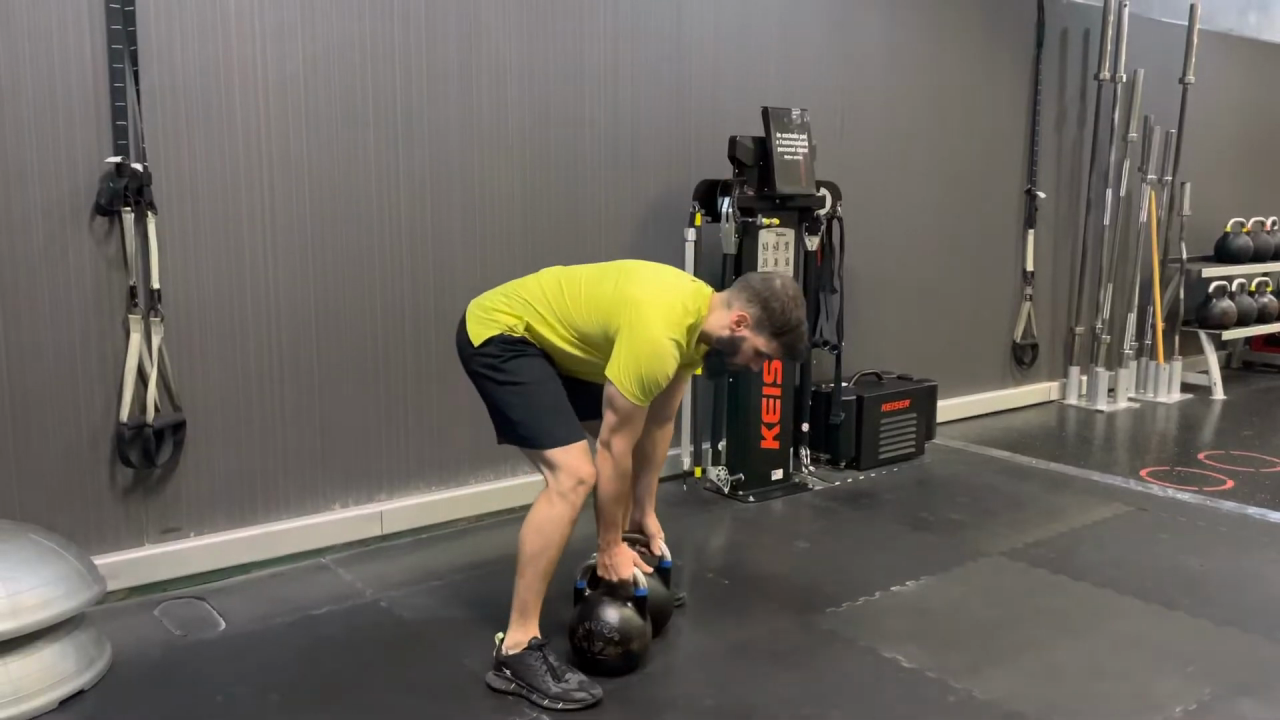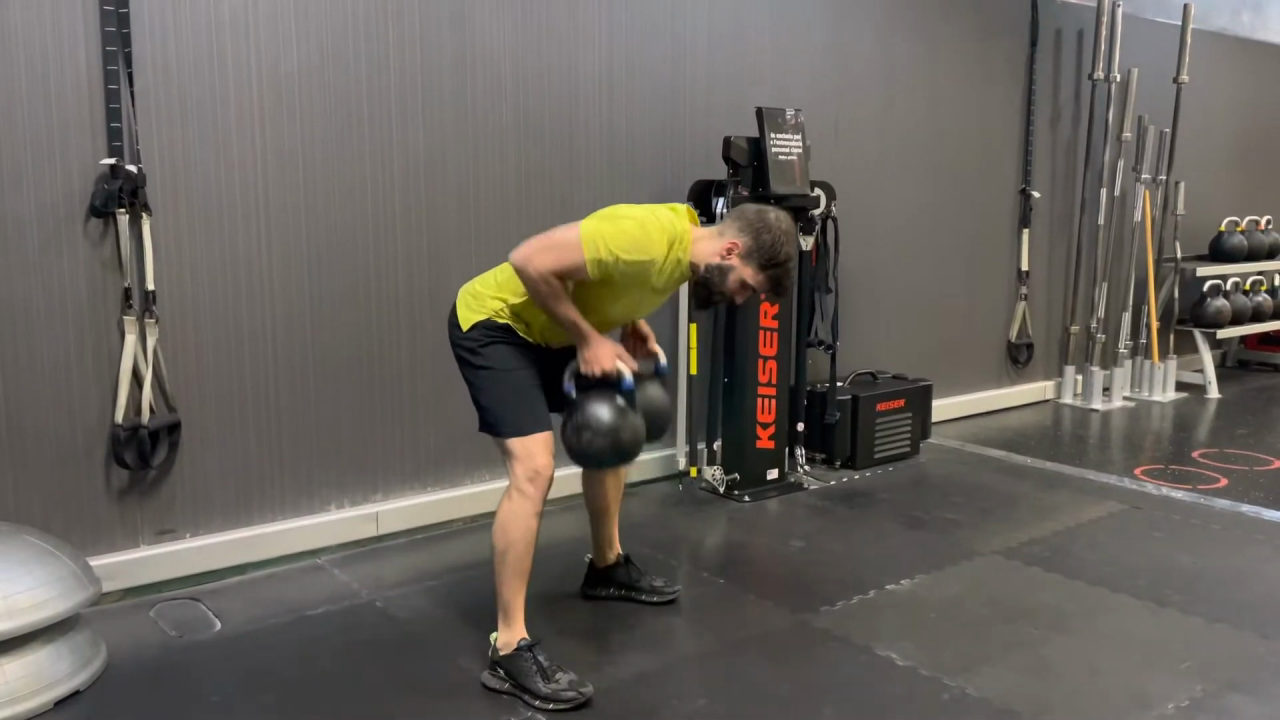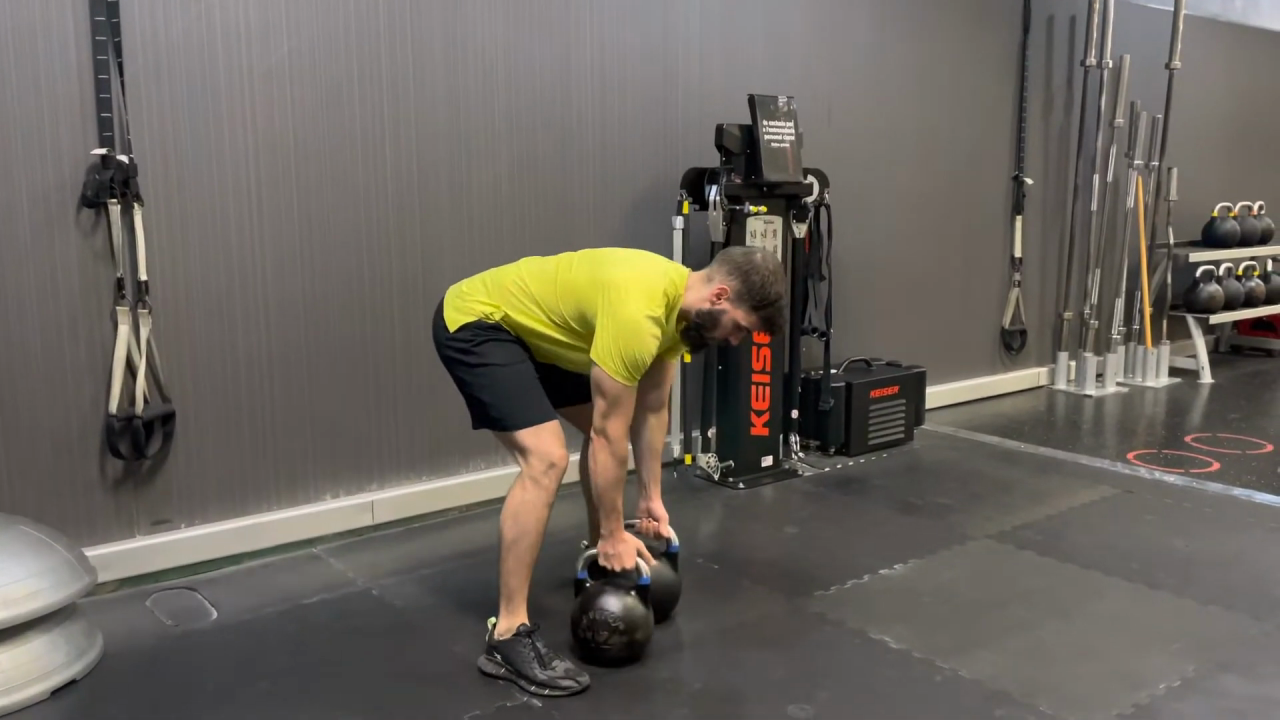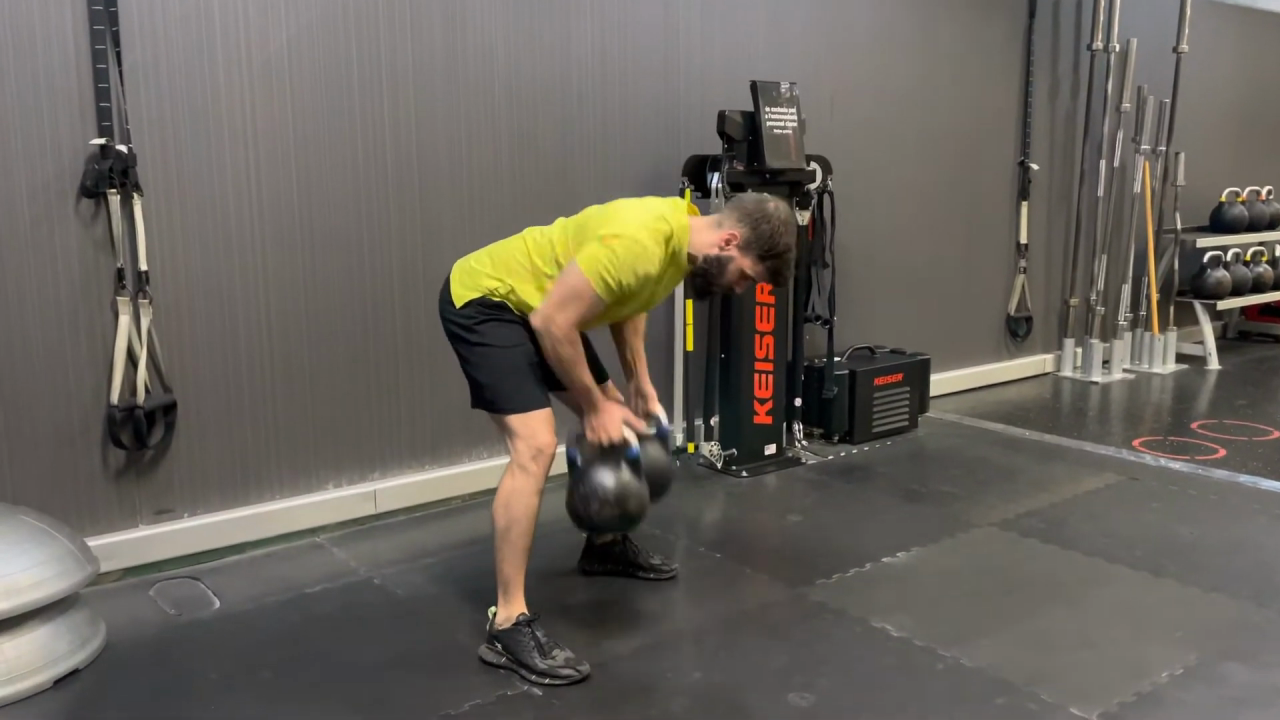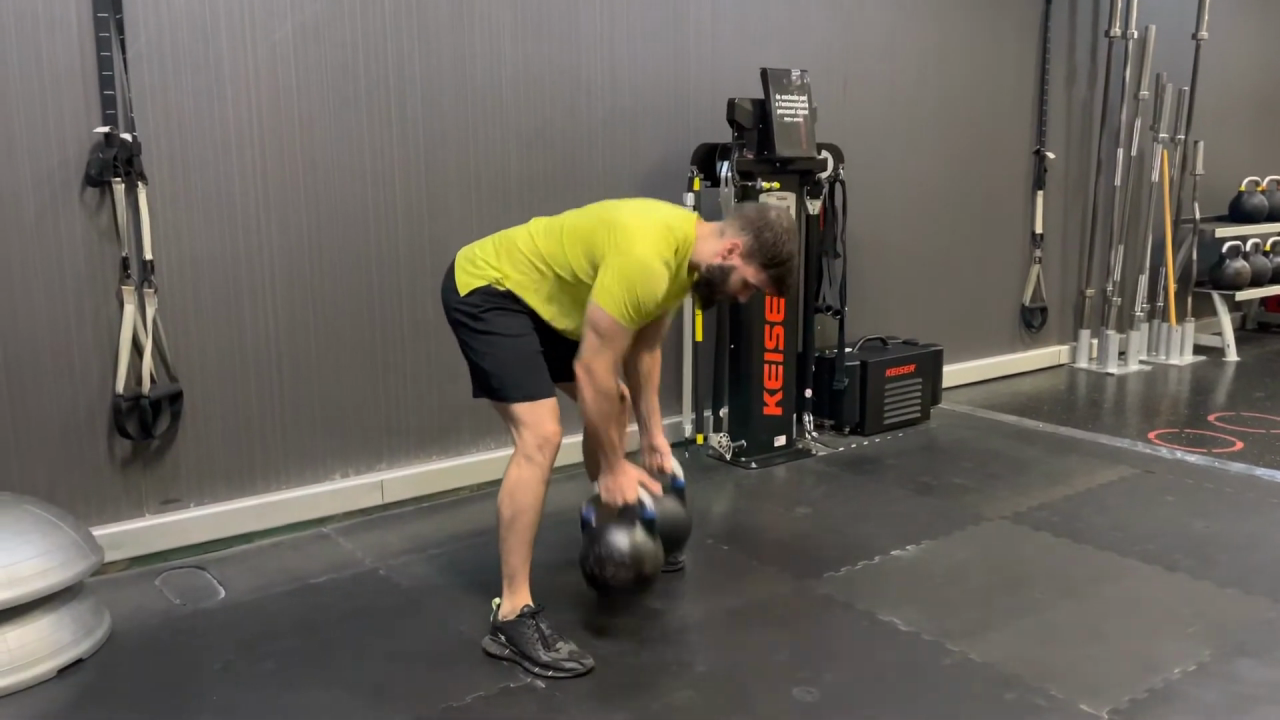
dt=1s
person 1, frame 1
left shoulder: (697, 314)
right shoulder: (657, 335)
left elbow: (658, 424)
right elbow: (614, 448)
left wrist: (645, 510)
right wrist: (609, 547)
left hip: (548, 334)
right hip: (499, 332)
left knee: (626, 433)
right knee: (574, 475)
left ankle: (620, 572)
right ankle: (518, 650)
person 1, frame 2
left shoulder: (684, 242)
right shoulder: (645, 238)
right elbow: (528, 259)
left wrist: (634, 329)
right wrist: (588, 342)
left hip: (543, 326)
right hip: (493, 321)
right knee: (534, 469)
left ankle: (606, 566)
right ankle: (510, 649)
person 1, frame 3
left shoulder: (677, 302)
right shoulder: (637, 314)
left elbow: (652, 410)
right elbow: (609, 436)
left wrist: (651, 497)
right wrist: (614, 534)
left hip: (527, 324)
right hip: (474, 321)
left knee: (606, 422)
right knee: (547, 459)
left ankle: (599, 558)
right ankle: (508, 637)
person 1, frame 4
left shoulder: (684, 234)
right shoulder: (640, 243)
left elbow: (627, 301)
right elbow: (551, 322)
left wrist: (642, 386)
right wrist: (594, 410)
left hip: (534, 306)
right hip: (484, 298)
left knee: (611, 408)
right knee: (536, 446)
left ankle: (604, 544)
right ankle: (508, 625)
person 1, frame 5
left shoulder: (686, 251)
right shoulder: (646, 258)
left elbow: (645, 347)
right elbow: (593, 372)
left wrist: (653, 435)
right wrist: (612, 467)
left hip: (536, 293)
right hip: (485, 289)
left knee: (616, 401)
right knee: (540, 435)
right ankle: (512, 617)
